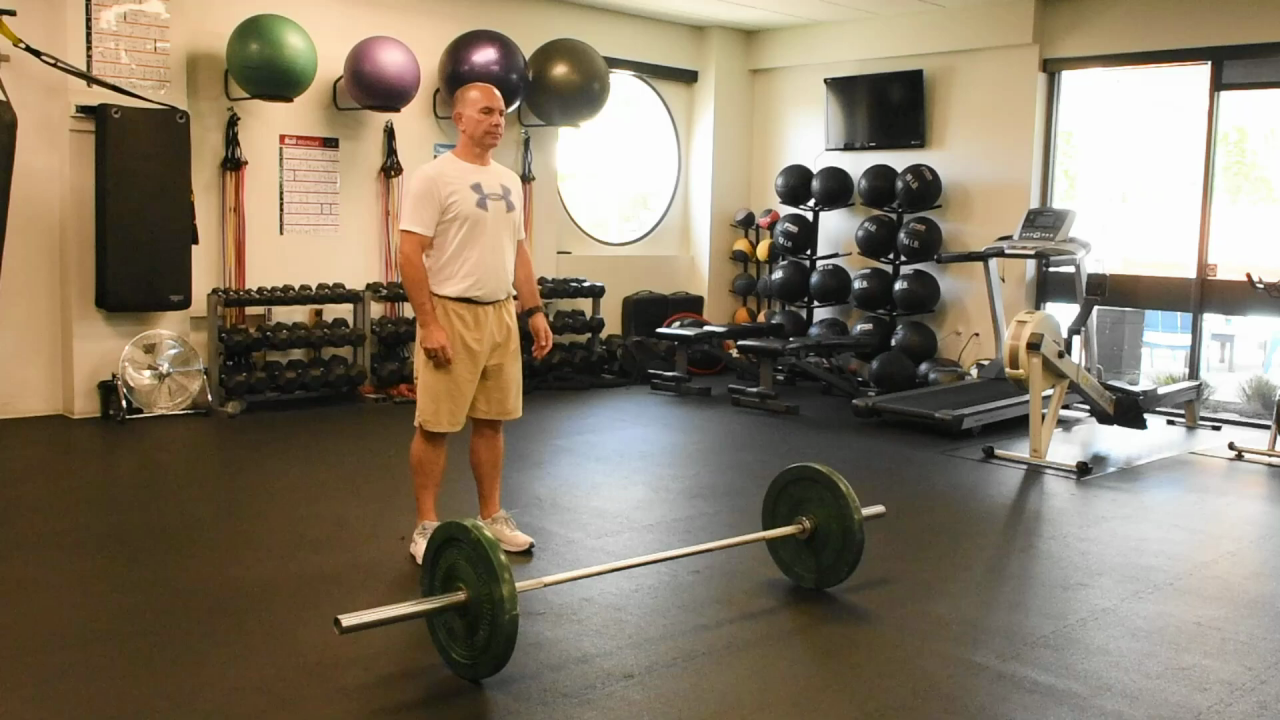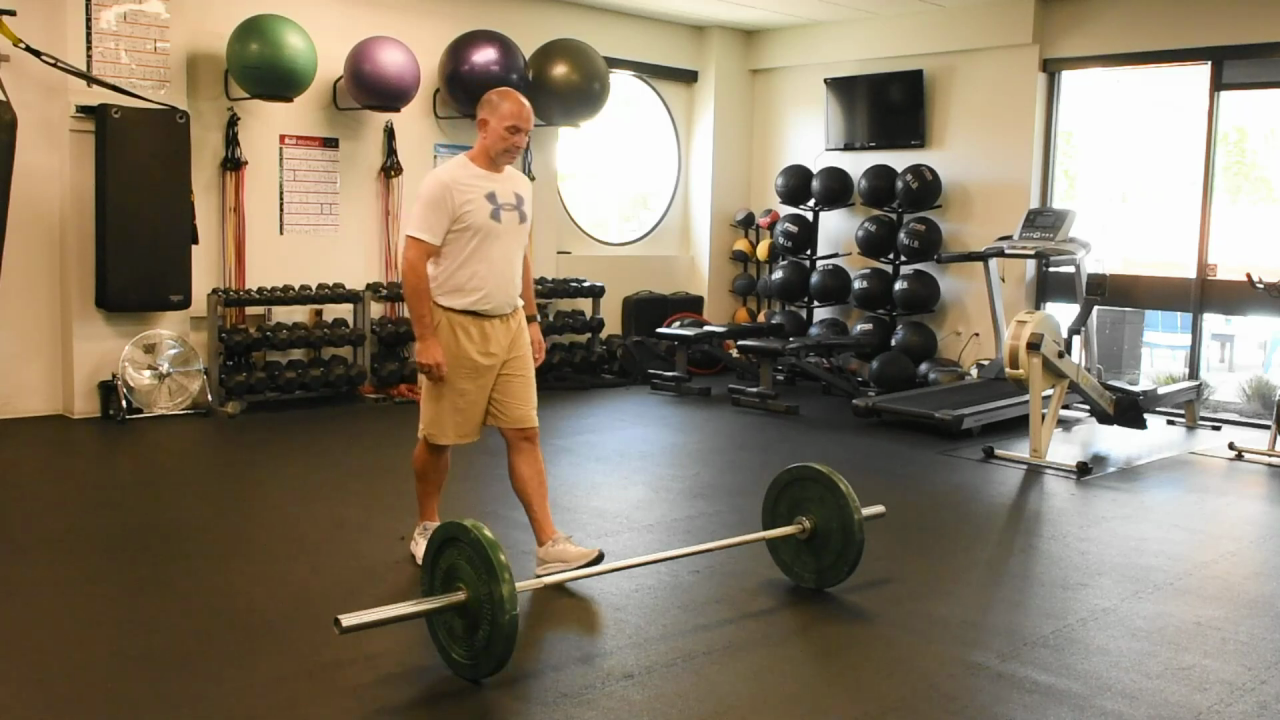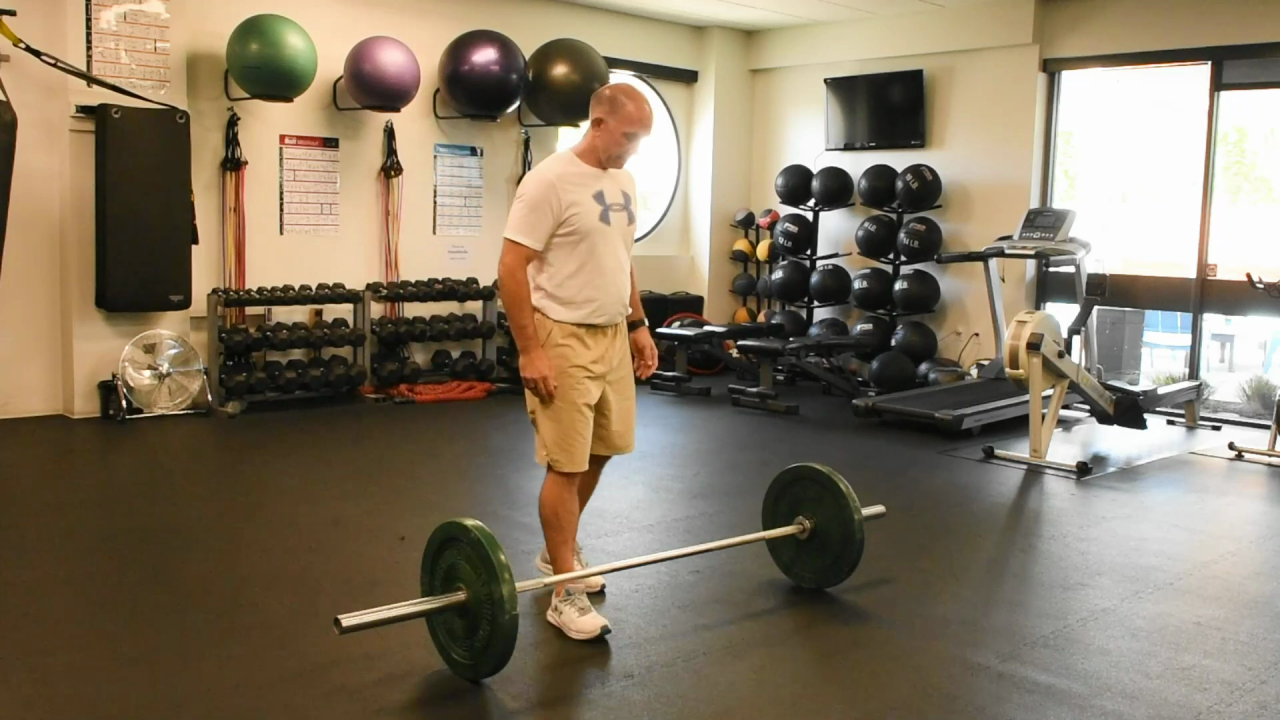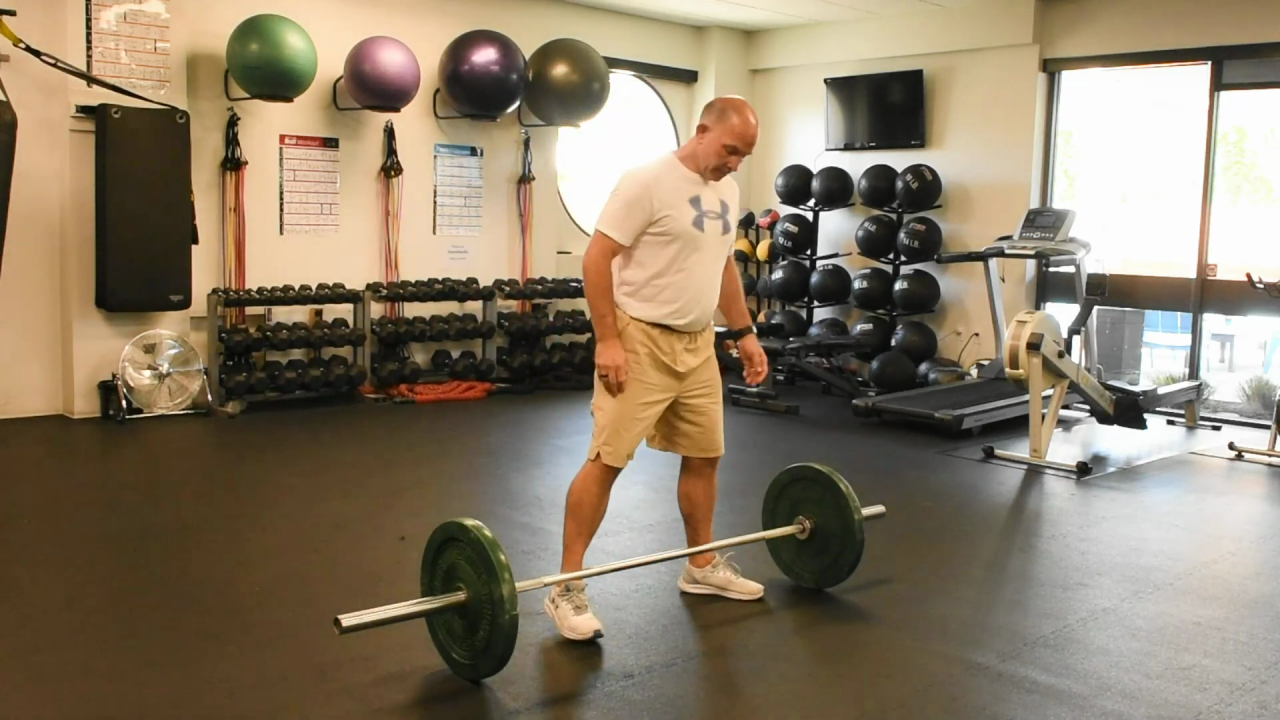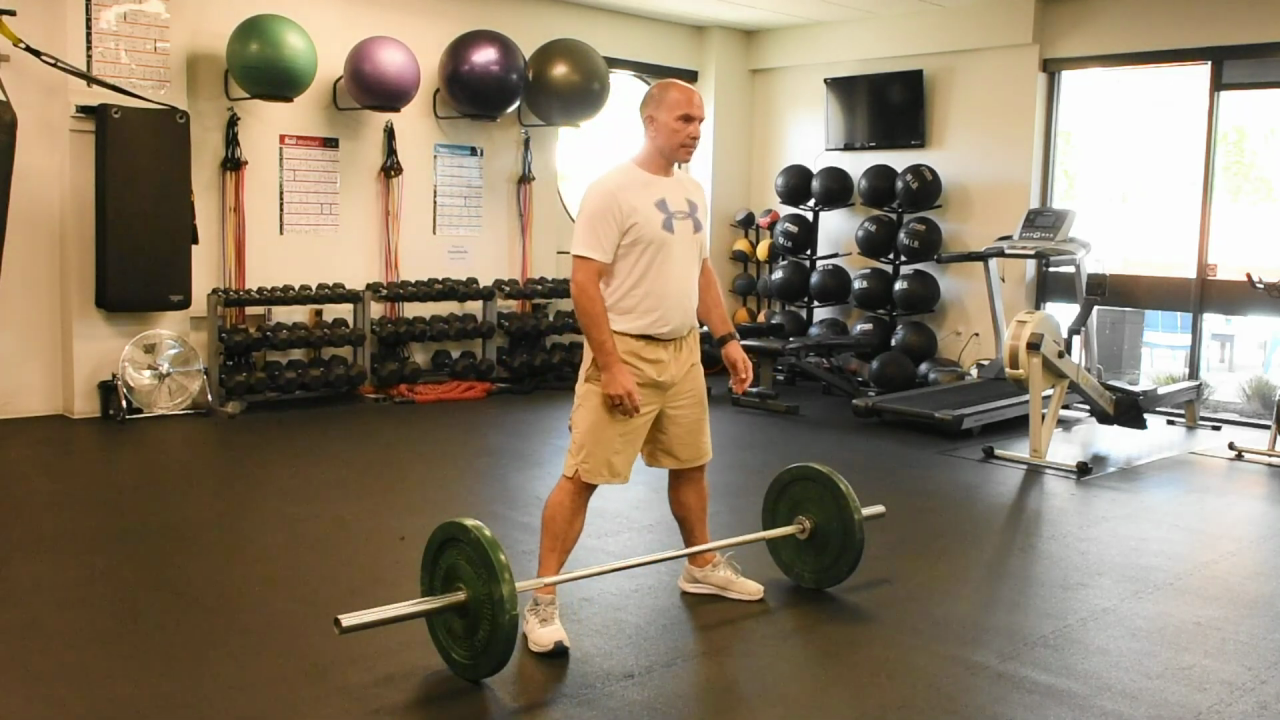
dt=1s
person 1, frame 1
left shoulder: (509, 180)
right shoulder: (434, 176)
left elbow: (518, 252)
right elbow: (411, 254)
left wrist: (535, 311)
right wrist: (429, 323)
left hip: (500, 314)
right hip: (452, 314)
left knee: (491, 421)
right knee: (436, 426)
left ankle: (492, 518)
right ankle: (426, 526)
person 1, frame 2
left shoulder: (520, 184)
right shoulder: (446, 182)
right elbow: (414, 263)
left wrist: (531, 321)
right wrist: (425, 338)
left hip: (509, 326)
right hip: (458, 328)
left knee: (525, 435)
right knee: (438, 437)
left ankle: (549, 544)
right ankle: (427, 528)
person 1, frame 3
left shoulder: (623, 182)
right shoulder: (550, 181)
right elbow: (511, 267)
left wrist: (638, 326)
right wrist: (530, 350)
left hip: (612, 337)
right hip: (564, 340)
left knee: (601, 454)
right knee: (566, 465)
left ankle: (557, 550)
right ankle: (566, 594)
person 1, frame 4
left shoulder: (725, 190)
right shoulder: (648, 182)
right elbow: (597, 258)
left wrist: (745, 334)
right wrist: (609, 340)
left hip: (696, 344)
right hip: (640, 341)
left knee: (704, 455)
right knee: (606, 459)
left ankle: (701, 565)
right ankle: (569, 587)
person 1, frame 5
left shoulder: (692, 192)
right shoulder: (612, 191)
right elbow: (584, 285)
left wrist: (727, 339)
right wrist: (611, 367)
left hip: (683, 352)
right hip: (627, 353)
left knee: (690, 464)
right knee: (582, 475)
left ankle: (702, 566)
right ankle: (542, 601)
